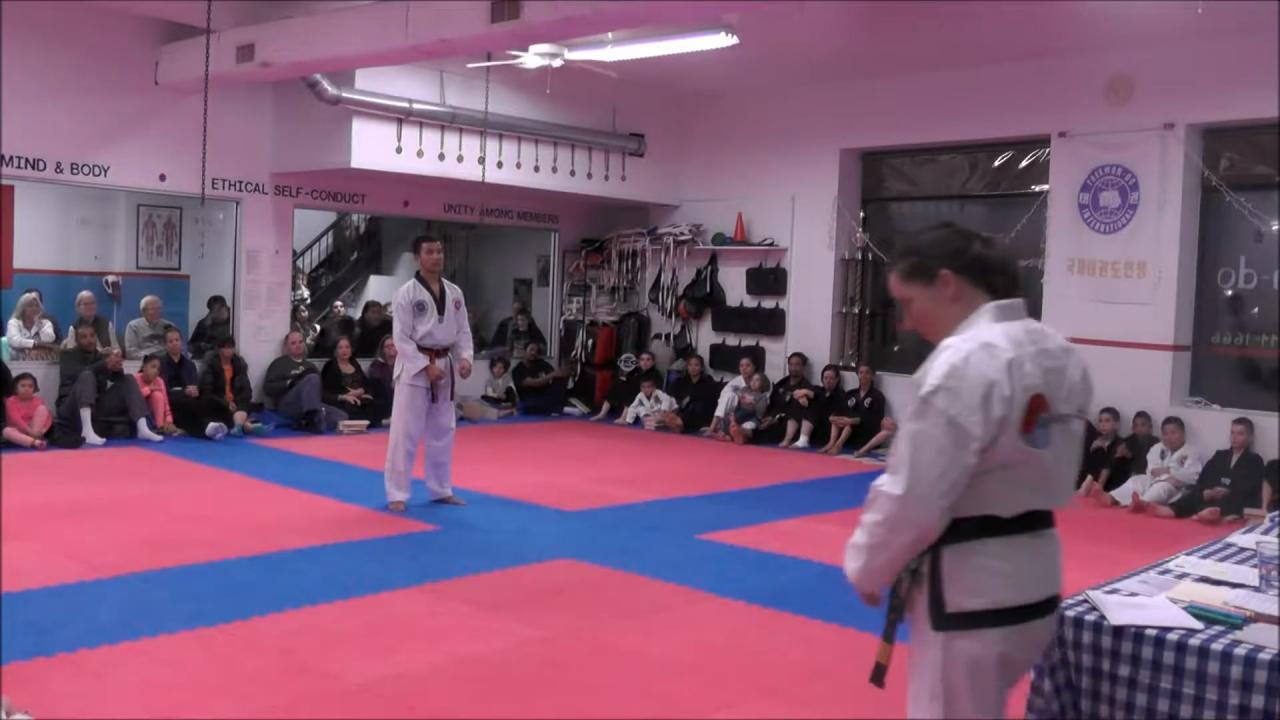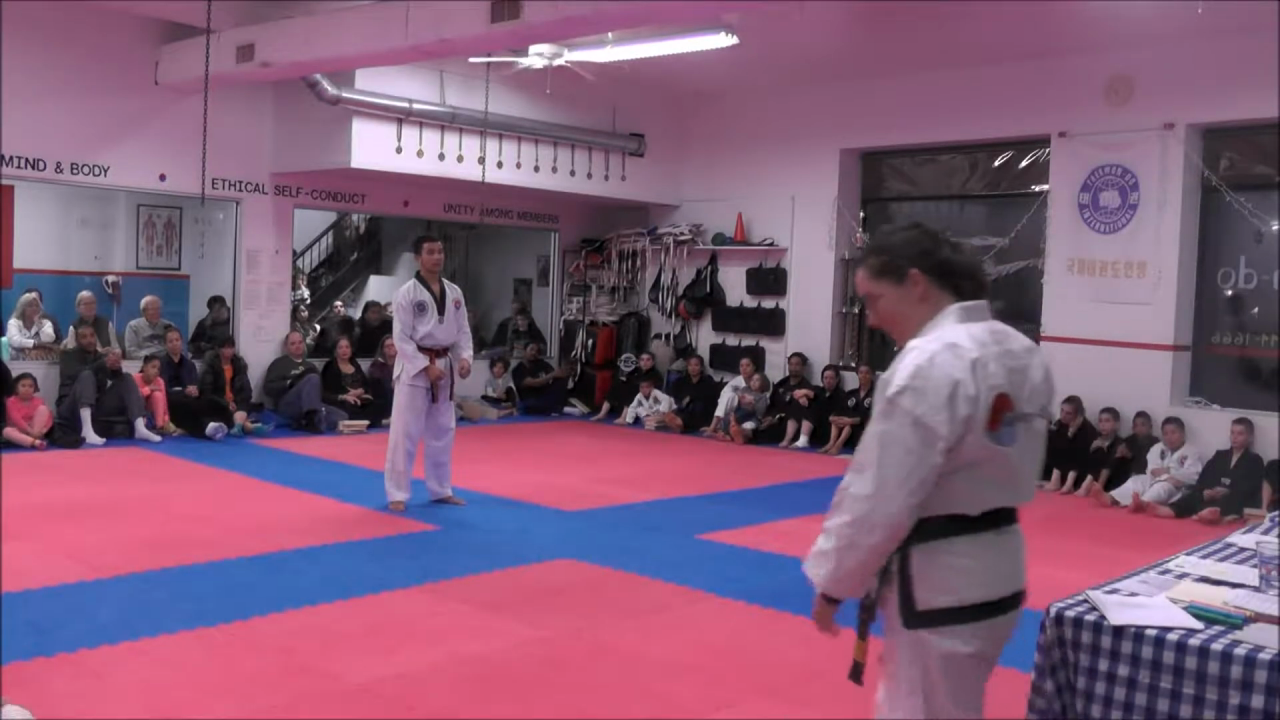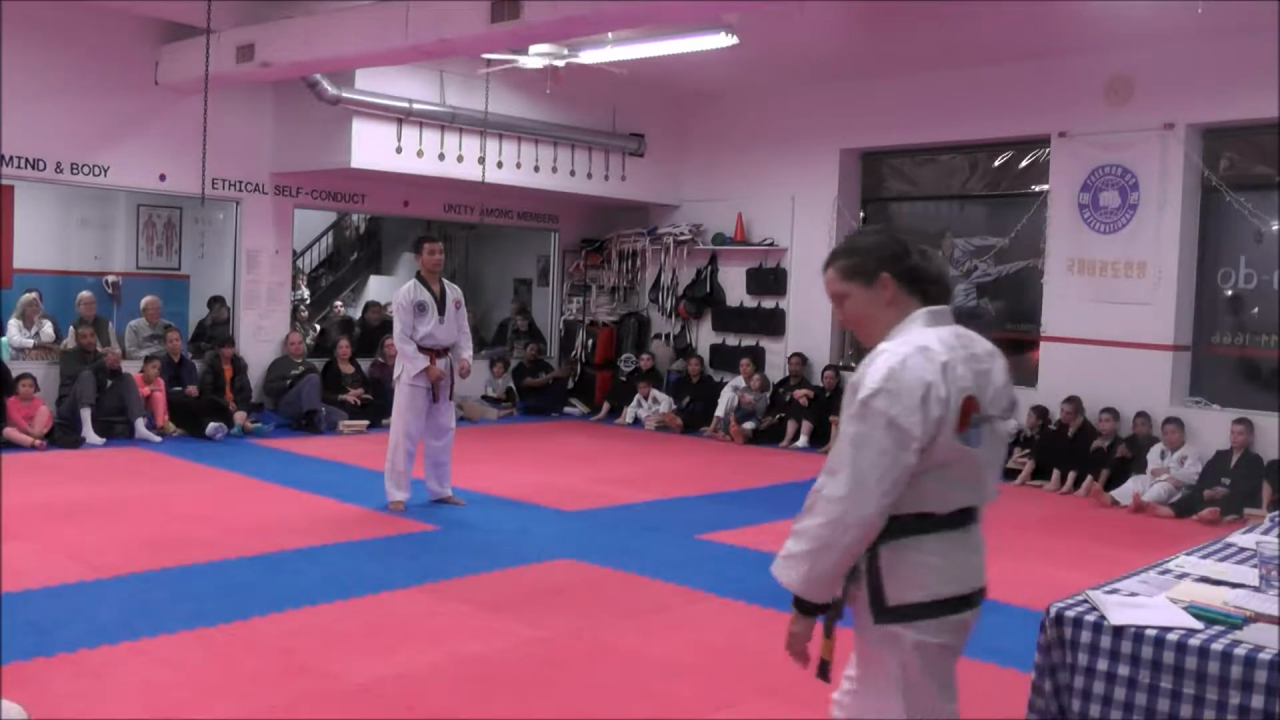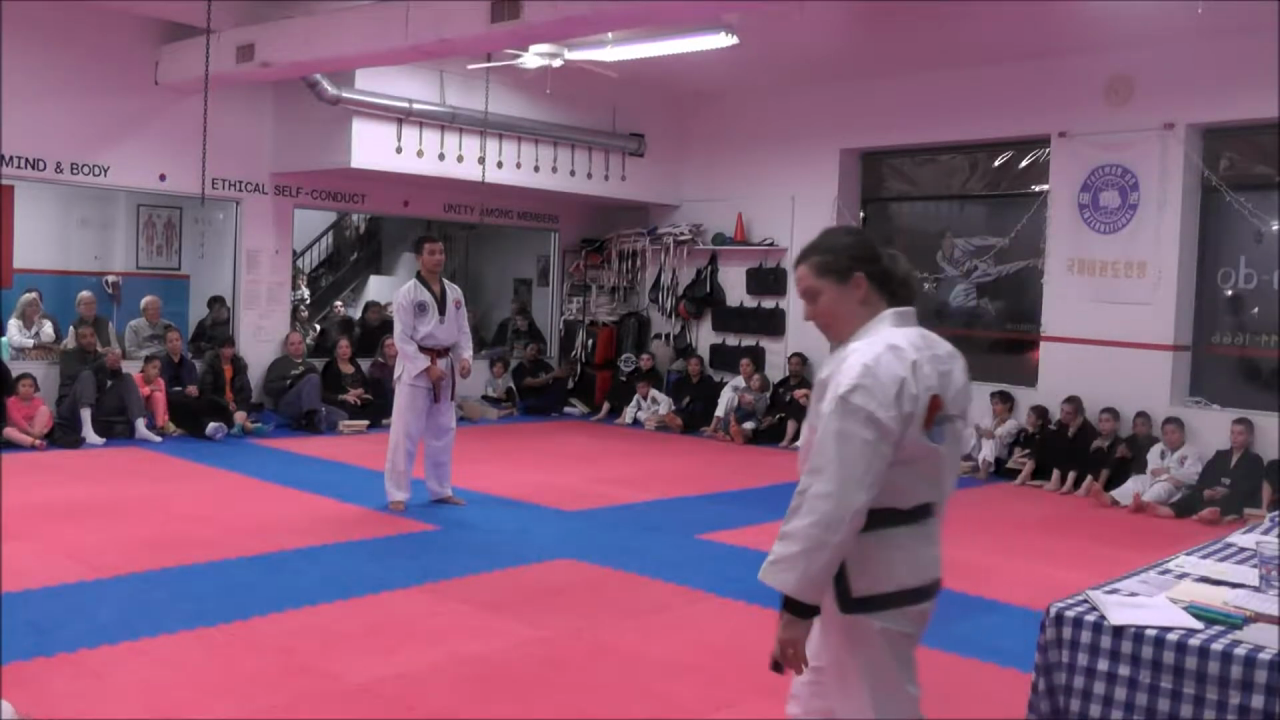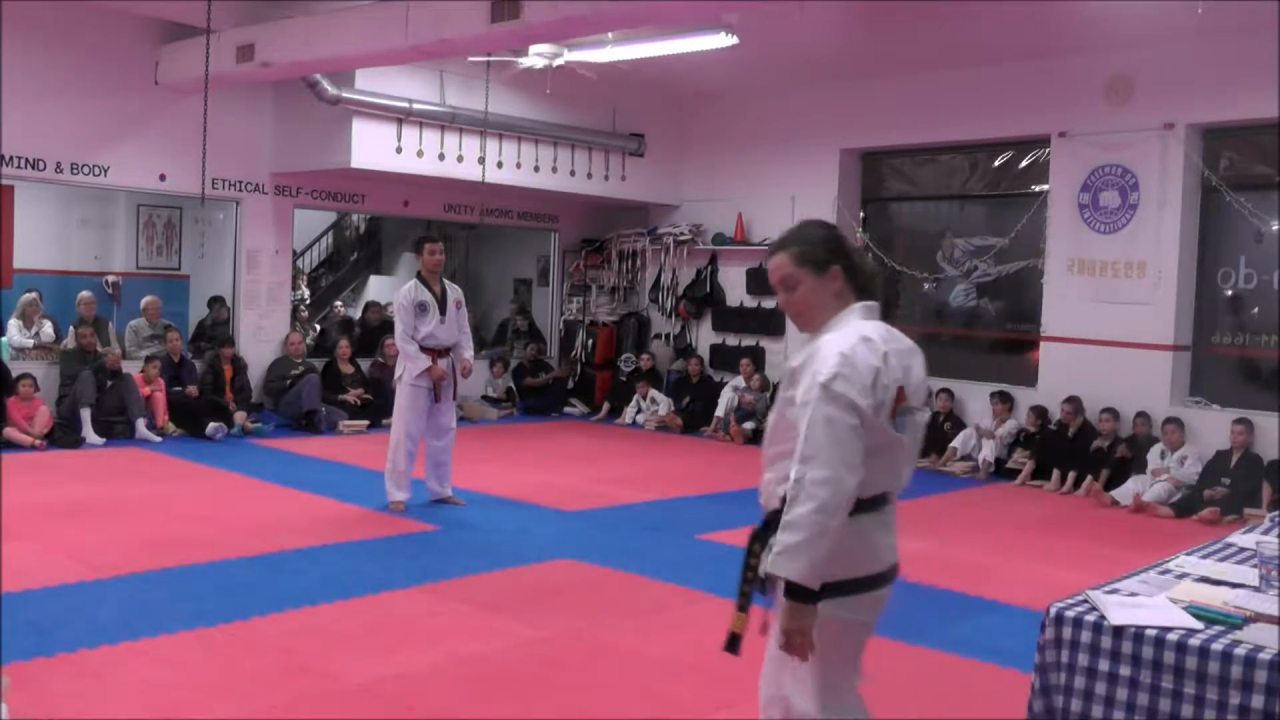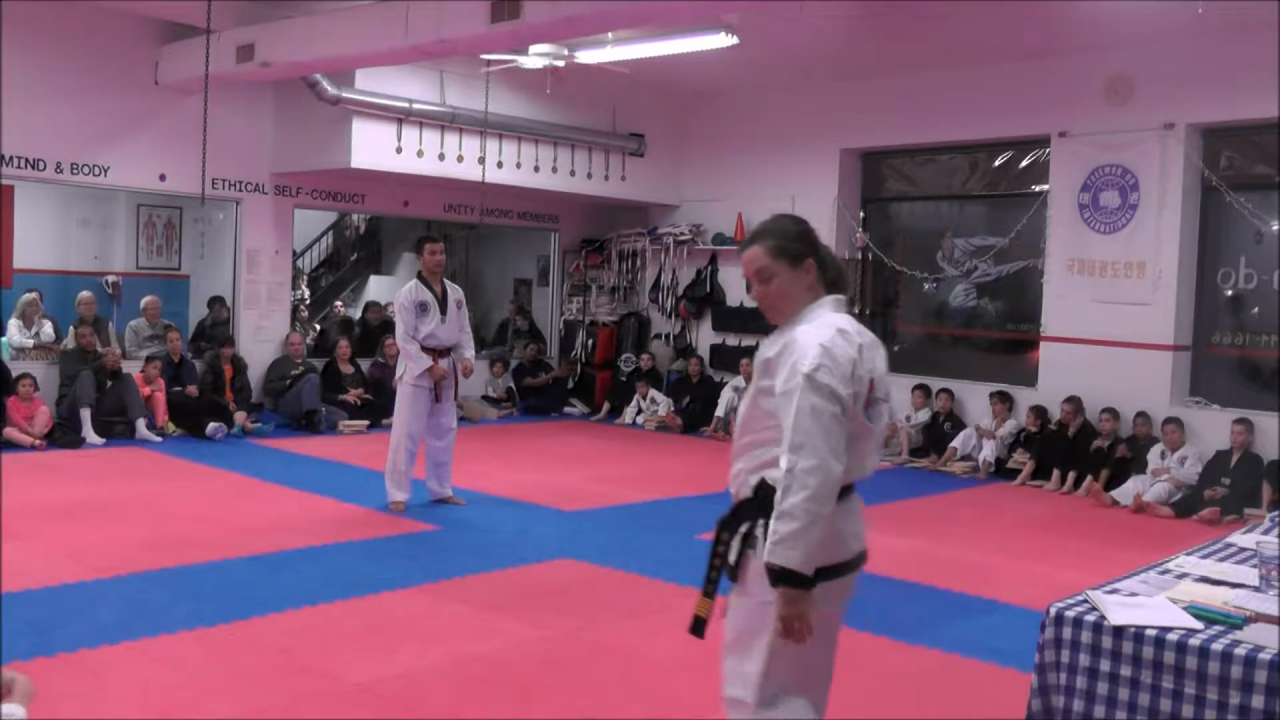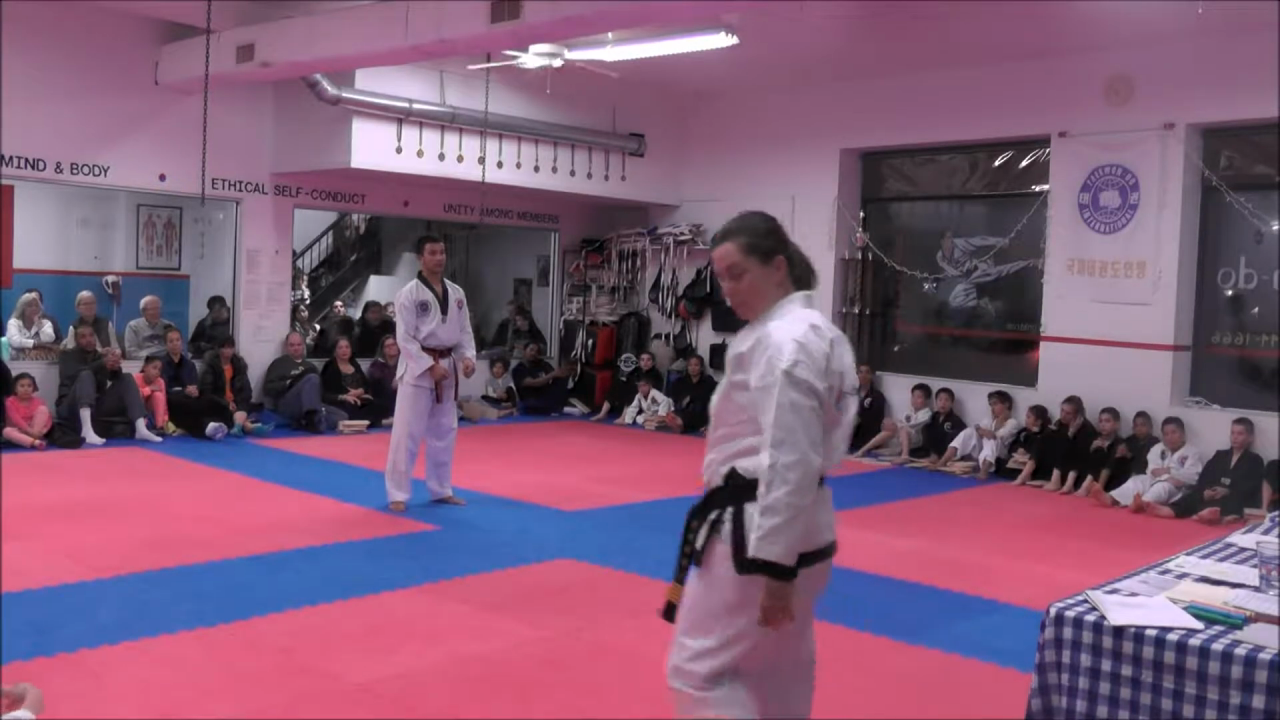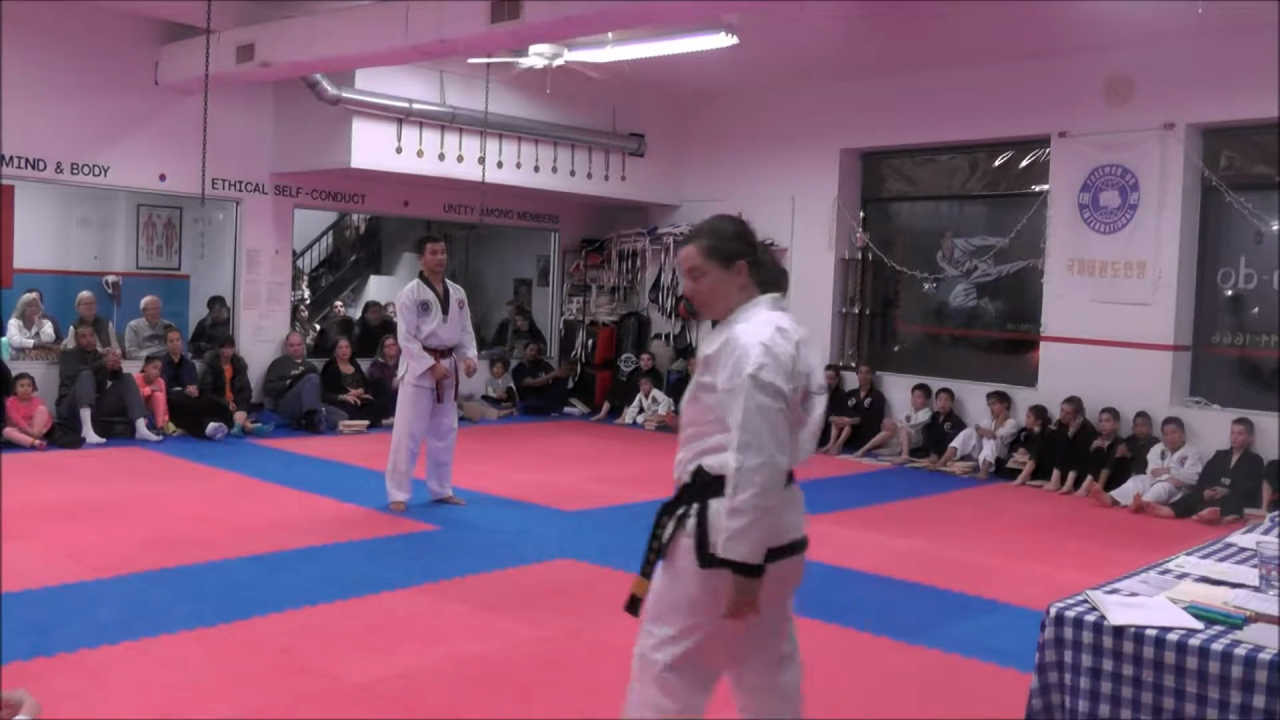
dt=0.1s
person 1, frame 1
left shoulder: (960, 366)
right shoulder: (1059, 351)
left elbow: (911, 497)
right elbow: (1046, 466)
left wrist: (867, 571)
left hip: (969, 581)
right hip: (1032, 567)
person 1, frame 2
left shoulder: (926, 366)
right shoulder: (1022, 352)
left elbow: (878, 498)
right elbow: (1009, 465)
left wrist: (831, 583)
left hip: (939, 578)
right hip: (997, 564)
person 1, frame 3
left shoulder: (893, 369)
right shoulder: (981, 354)
left elbow: (850, 498)
left wrist: (807, 597)
left hip: (906, 576)
right hip: (954, 560)
person 1, frame 4
left shoulder: (865, 367)
right shoulder: (939, 354)
left elbow: (833, 496)
left wrist: (795, 603)
left hip: (865, 568)
right hip: (910, 552)
person 1, frame 5
left shoulder: (834, 357)
right shoulder: (891, 343)
left elbow: (822, 482)
left wrist: (801, 588)
left hip: (825, 554)
right hip: (860, 544)
person 1, frame 6
left shoulder: (812, 347)
right shoulder: (852, 338)
left elbow: (809, 469)
left wrist: (792, 576)
left hip: (799, 546)
right hip: (828, 534)
person 1, frame 7
left shoulder: (782, 342)
right shoulder: (813, 331)
left elbow: (789, 463)
left wrist: (775, 566)
left hip: (761, 532)
right hip: (798, 528)
left knee: (700, 670)
right knee: (782, 673)
person 1, frame 8
left shoulder: (749, 344)
right shoulder: (777, 333)
left elbow: (756, 464)
left wrist: (742, 564)
left hip: (725, 531)
right hip: (768, 526)
left knee: (663, 660)
right knee: (771, 671)
person 2, frame 1
left shoulder: (454, 292)
right shoulder: (407, 293)
left elbow: (462, 331)
right elbow: (401, 337)
left wrist: (464, 358)
right wrist: (425, 366)
left hip: (445, 366)
right hip: (414, 368)
left knee: (443, 432)
right knee: (405, 432)
left ankle: (441, 489)
right ankle: (397, 493)
person 2, frame 2
left shoulder: (454, 292)
right shoulder: (407, 293)
left elbow: (462, 331)
right elbow: (401, 337)
left wrist: (464, 358)
right wrist: (425, 366)
left hip: (444, 366)
right hip: (414, 368)
left knee: (443, 432)
right knee: (405, 433)
left ankle: (441, 489)
right ankle: (397, 493)
person 2, frame 3
left shoulder: (454, 292)
right shoulder: (407, 293)
left elbow: (462, 331)
right elbow: (402, 338)
left wrist: (464, 358)
right wrist: (425, 367)
left hip: (445, 367)
right hip: (414, 369)
left knee: (443, 432)
right knee: (405, 433)
left ankle: (441, 489)
right ankle: (397, 493)
person 2, frame 4
left shoulder: (454, 292)
right shoulder: (408, 293)
left elbow: (462, 331)
right elbow: (402, 338)
left wrist: (464, 358)
right wrist: (426, 367)
left hip: (445, 367)
right hip: (415, 369)
left knee: (443, 432)
right knee: (406, 433)
left ankle: (441, 489)
right ankle: (397, 493)
person 2, frame 5
left shoulder: (455, 292)
right shoulder: (408, 293)
left elbow: (463, 331)
right elbow: (403, 338)
left wrist: (465, 358)
right wrist: (428, 367)
left hip: (446, 367)
right hip: (416, 368)
left knee: (443, 432)
right knee: (406, 433)
left ankle: (441, 489)
right ankle: (397, 493)
person 2, frame 6
left shoulder: (455, 293)
right shoulder: (409, 293)
left elbow: (464, 331)
right elbow: (404, 338)
left wrist: (466, 357)
right wrist: (429, 366)
left hip: (447, 367)
right hip: (417, 369)
left knee: (444, 432)
right knee: (407, 433)
left ankle: (441, 489)
right ankle: (397, 493)
person 2, frame 7
left shoulder: (456, 293)
right shoulder: (410, 293)
left elbow: (464, 331)
right elbow: (405, 338)
left wrist: (467, 357)
right wrist: (430, 366)
left hip: (447, 367)
right hip: (418, 368)
left knee: (444, 432)
right knee: (407, 433)
left ankle: (441, 489)
right ankle: (398, 493)
person 2, frame 8
left shoulder: (457, 293)
right shoulder: (411, 293)
left elbow: (465, 331)
right elbow: (406, 337)
left wrist: (469, 357)
right wrist: (431, 366)
left hip: (448, 367)
right hip: (419, 368)
left knee: (445, 433)
right knee: (408, 433)
left ankle: (441, 489)
right ankle: (398, 493)
